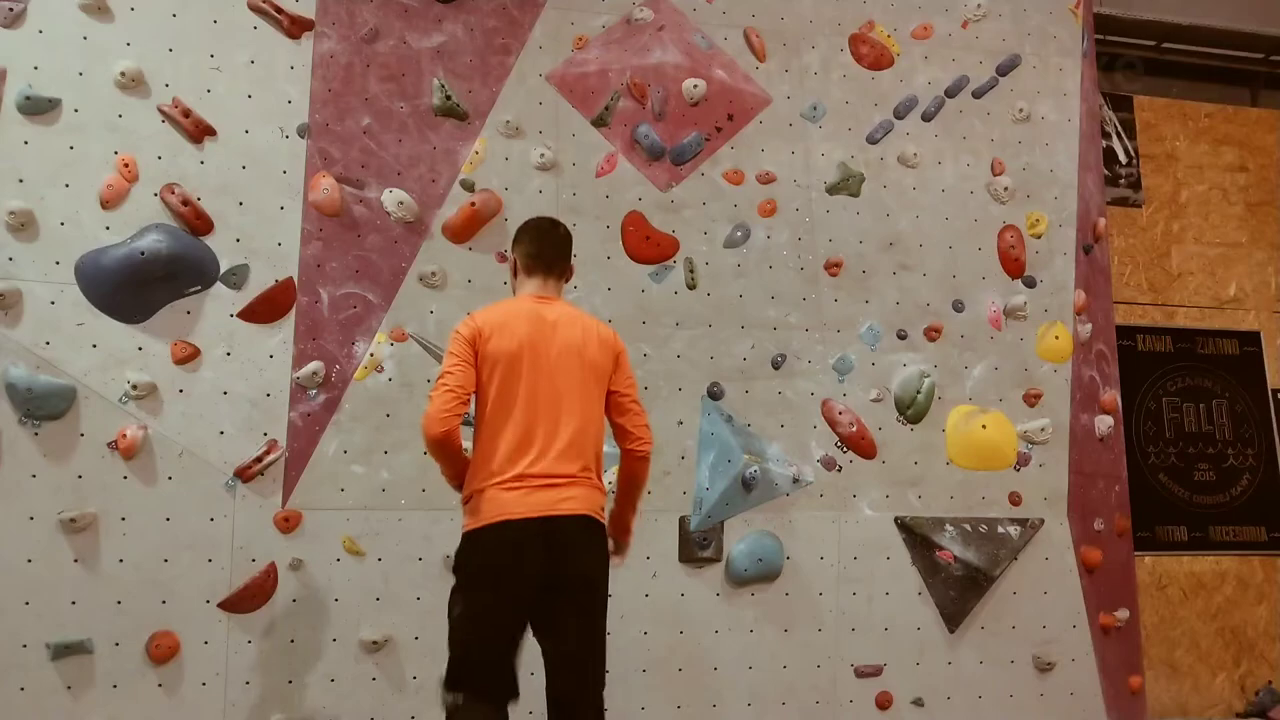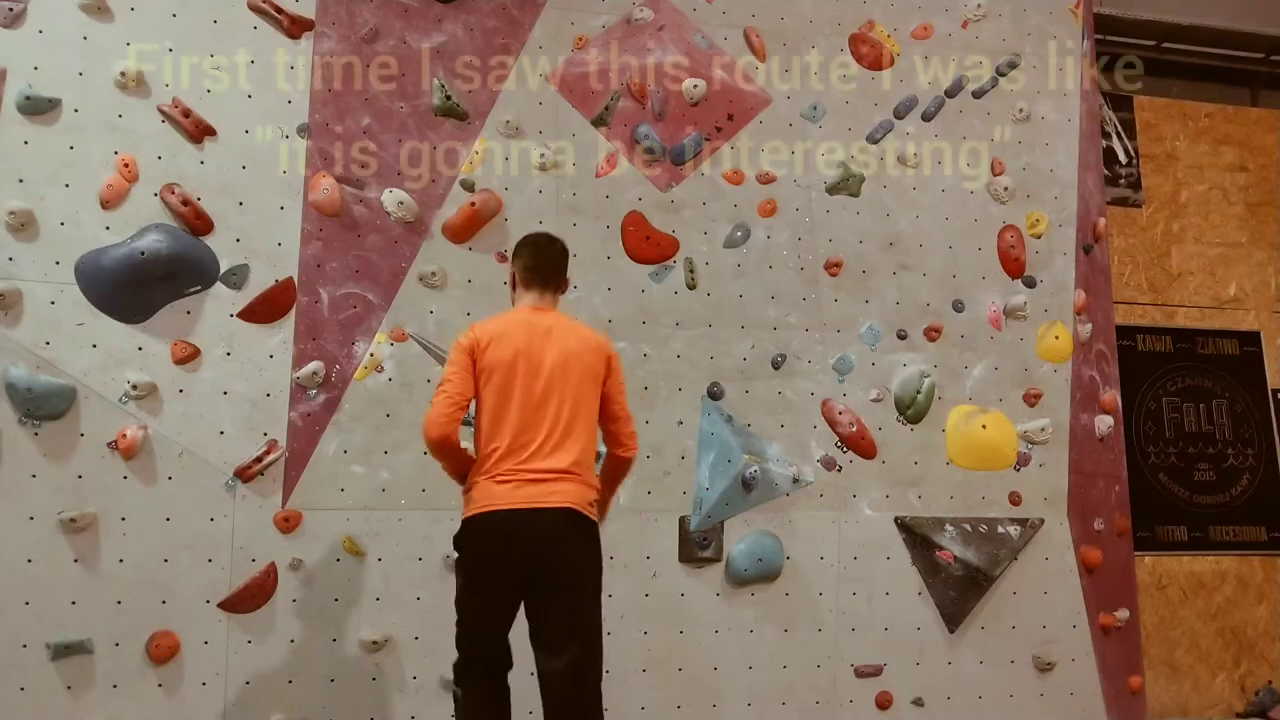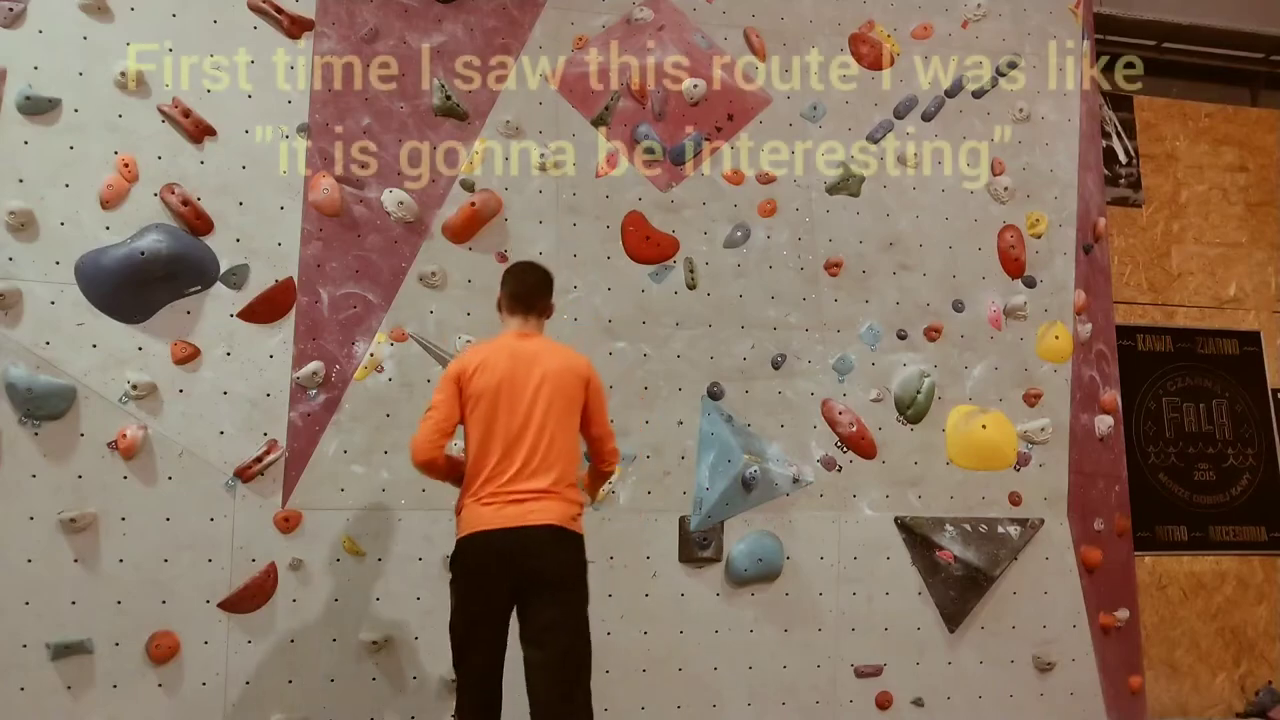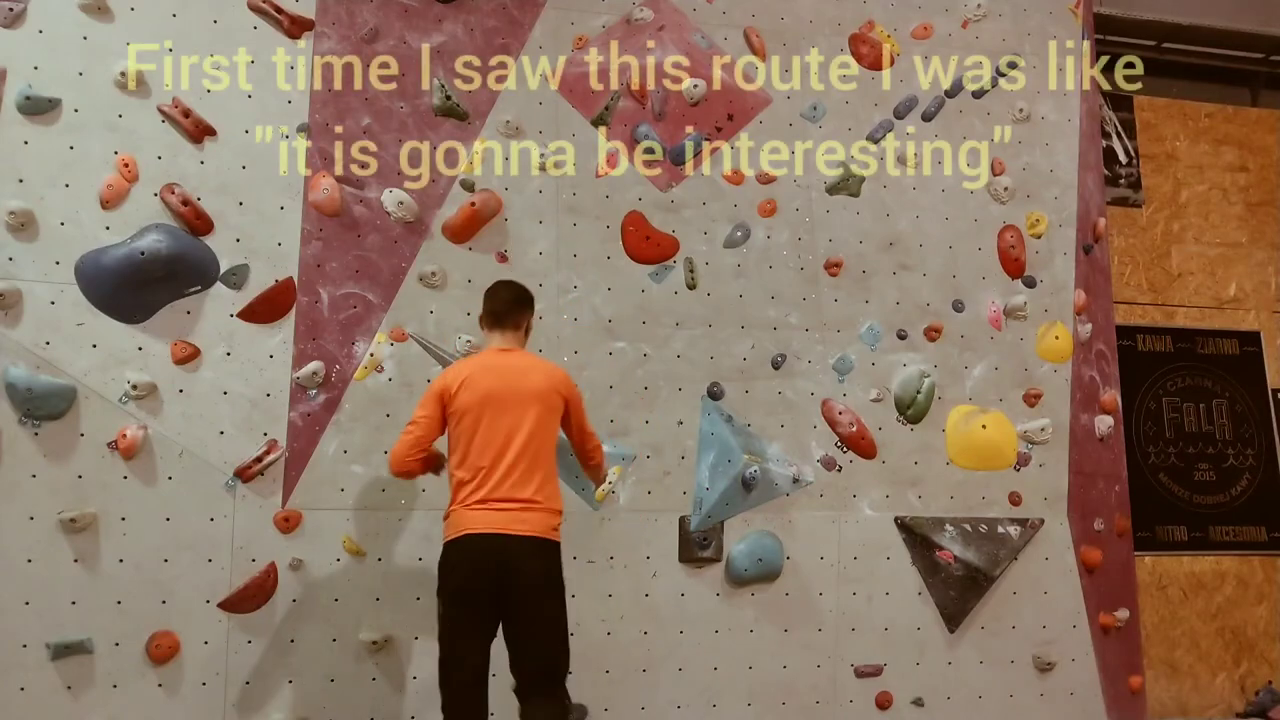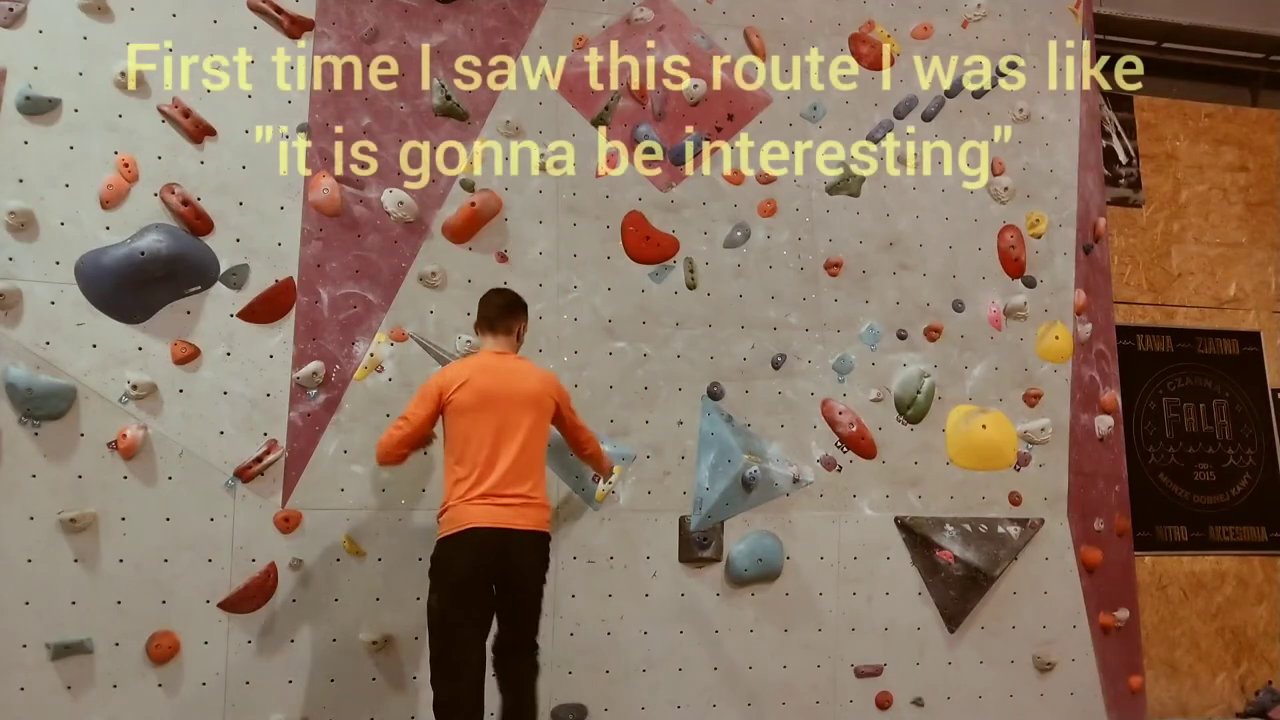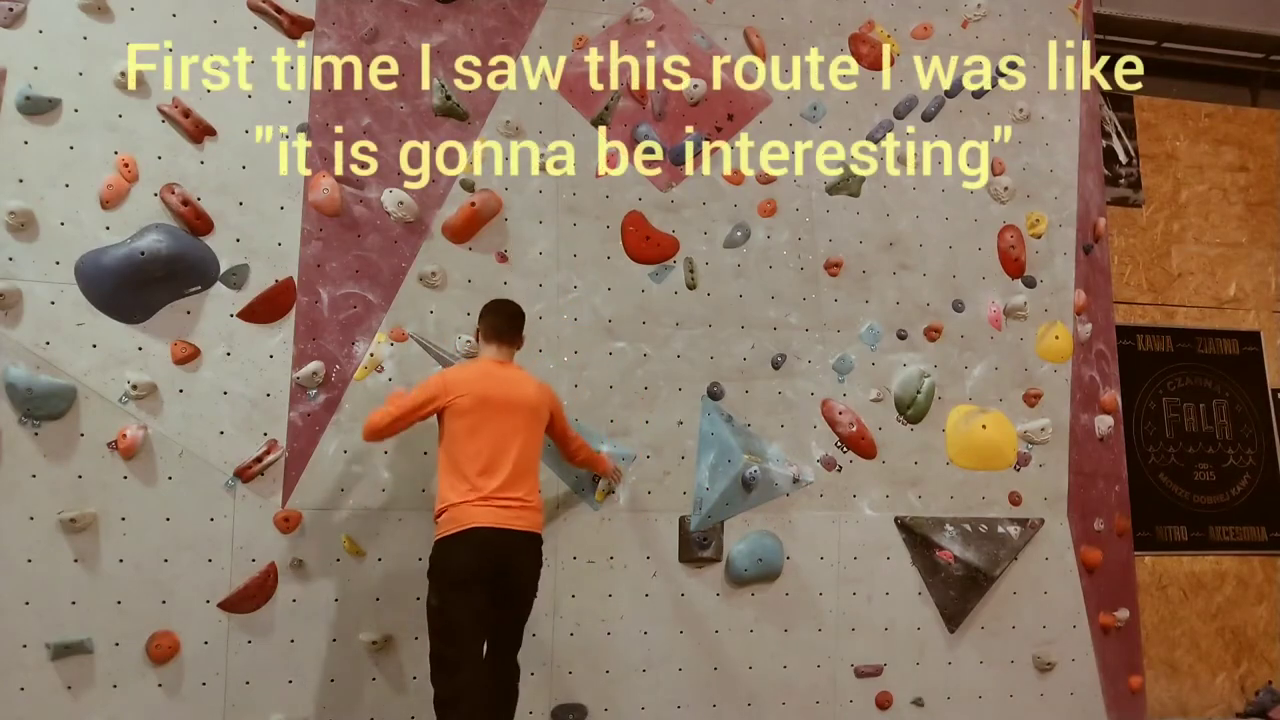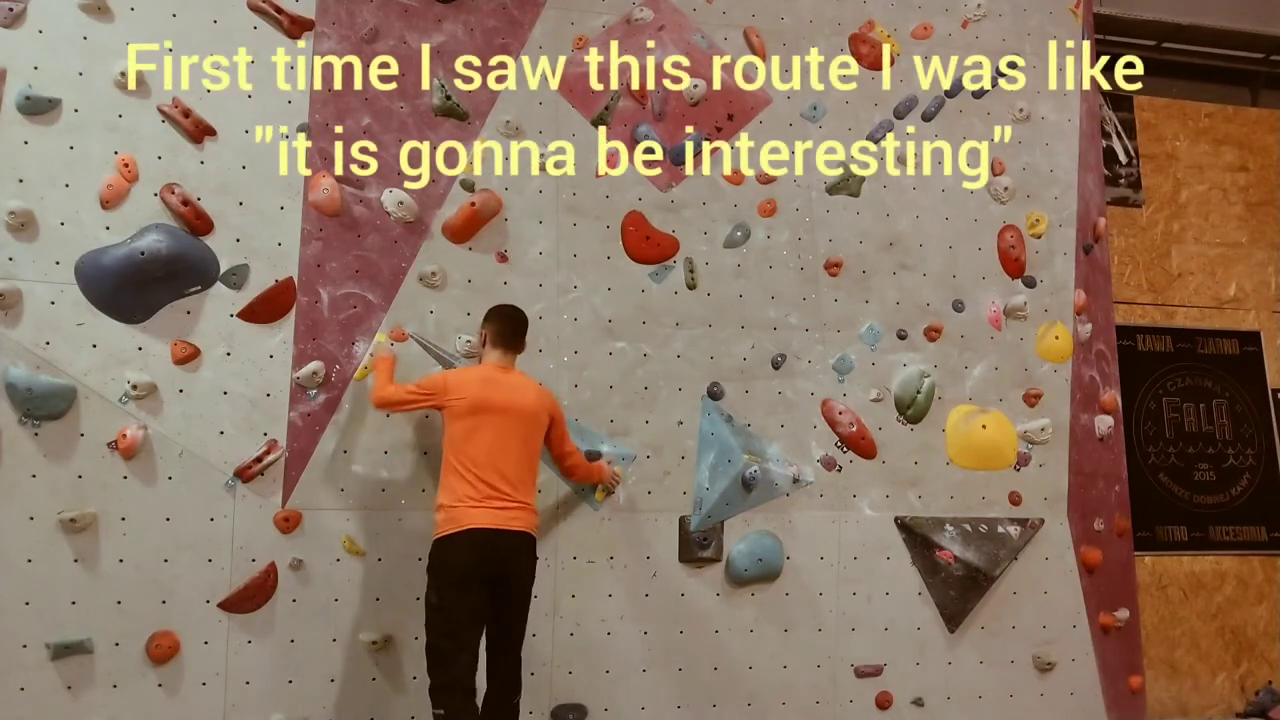
dt=0.2s
person 1, frame 1
left shoulder: (480, 327)
right shoulder: (602, 337)
left elbow: (438, 427)
right elbow: (638, 445)
left wrist: (464, 479)
right wrist: (621, 521)
left hip: (499, 526)
right hip: (579, 529)
person 1, frame 2
left shoulder: (480, 338)
right shoulder: (596, 346)
left elbow: (438, 430)
right elbow: (624, 447)
right wrist: (599, 499)
left hip: (493, 520)
right hip: (568, 522)
left knee: (480, 672)
person 1, frame 3
left shoulder: (467, 364)
right shoulder: (577, 367)
left elbow: (425, 454)
right elbow: (606, 459)
right wrist: (585, 490)
left hip: (483, 538)
right hip: (554, 537)
person 1, frame 4
left shoulder: (452, 379)
right shoulder: (556, 379)
left elbow: (401, 463)
right elbow: (592, 456)
right wrist: (598, 473)
left hip: (468, 542)
right hip: (535, 543)
person 1, frame 5
left shoulder: (449, 379)
right shoulder: (545, 383)
left elbow: (387, 452)
right elbow: (583, 443)
left wrist: (423, 437)
right wrist: (603, 464)
left hip: (464, 536)
right hip: (528, 535)
left knee: (458, 675)
right knee: (518, 655)
person 1, frame 6
left shoulder: (450, 382)
right shoulder: (540, 393)
left elbow: (373, 428)
right elbow: (574, 450)
left wrist: (399, 400)
right wrist: (602, 465)
left hip: (463, 536)
right hip: (523, 538)
left knee: (457, 671)
right knee: (502, 660)
person 1, frame 7
left shoulder: (452, 384)
right shoulder: (542, 399)
left elbow: (383, 396)
right elbow: (571, 465)
left wrist: (384, 360)
right wrist: (601, 472)
left hip: (462, 537)
right hip: (518, 541)
left knee: (452, 671)
right knee: (505, 666)
